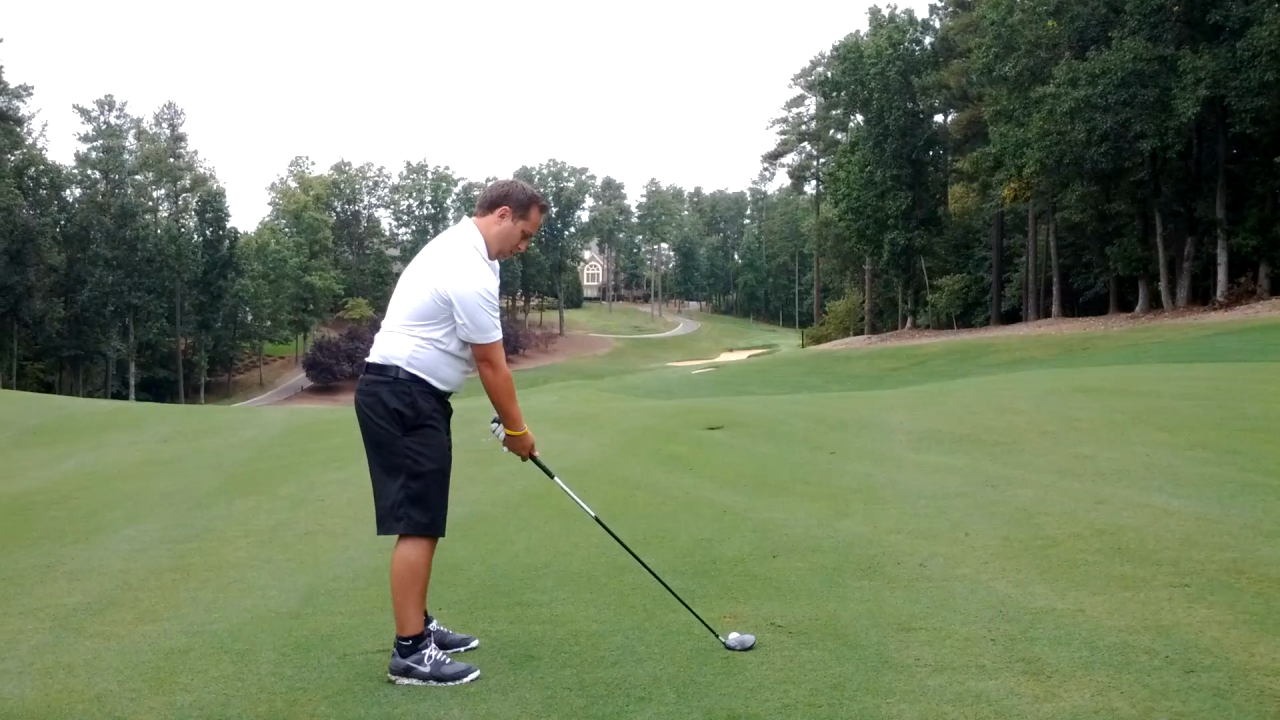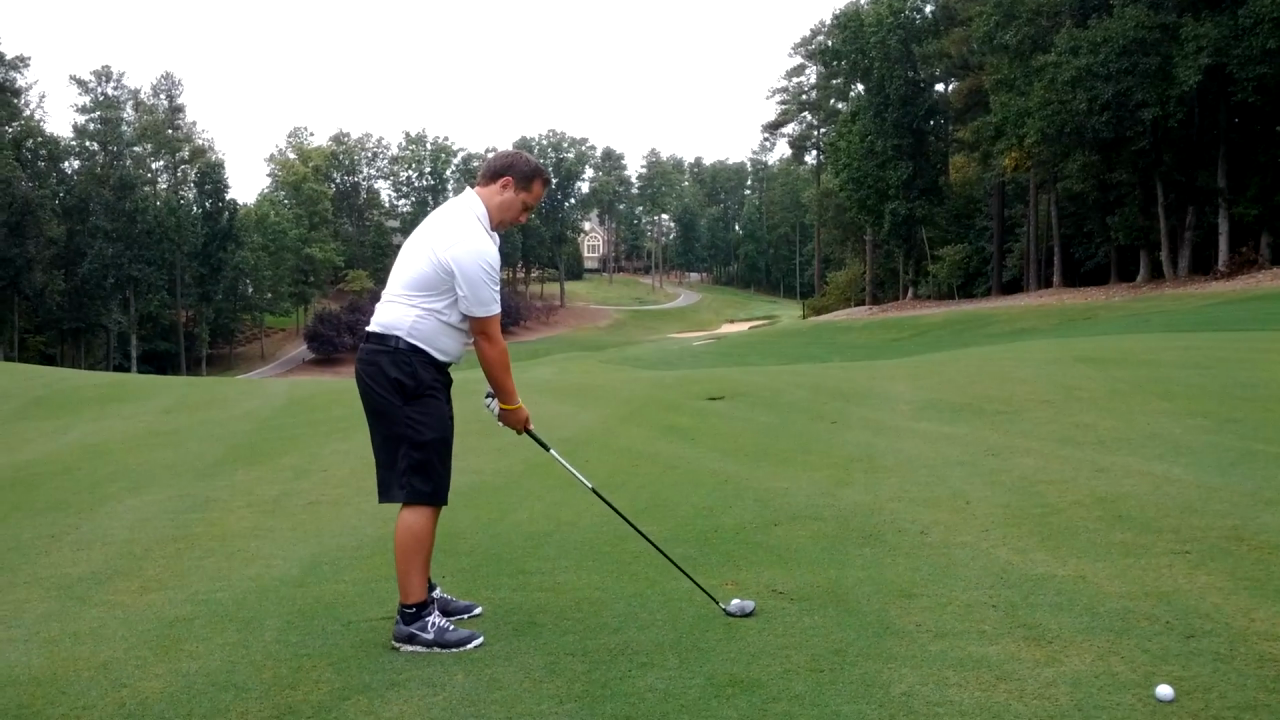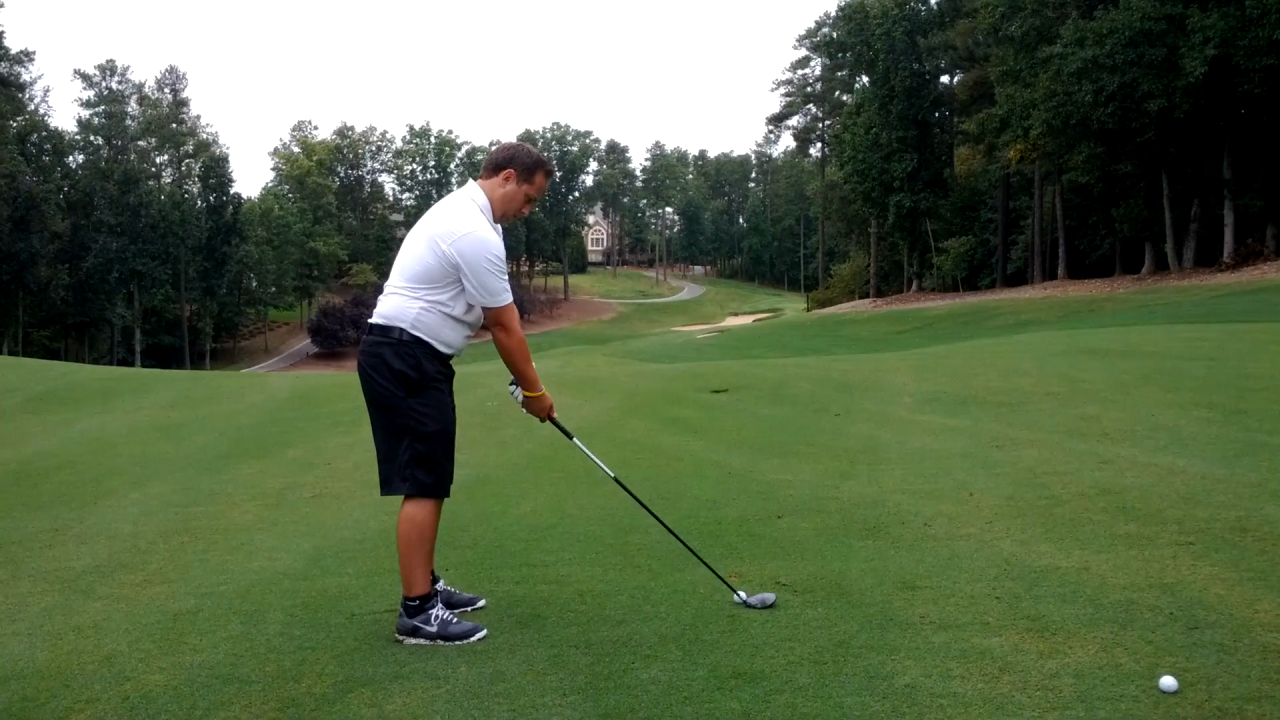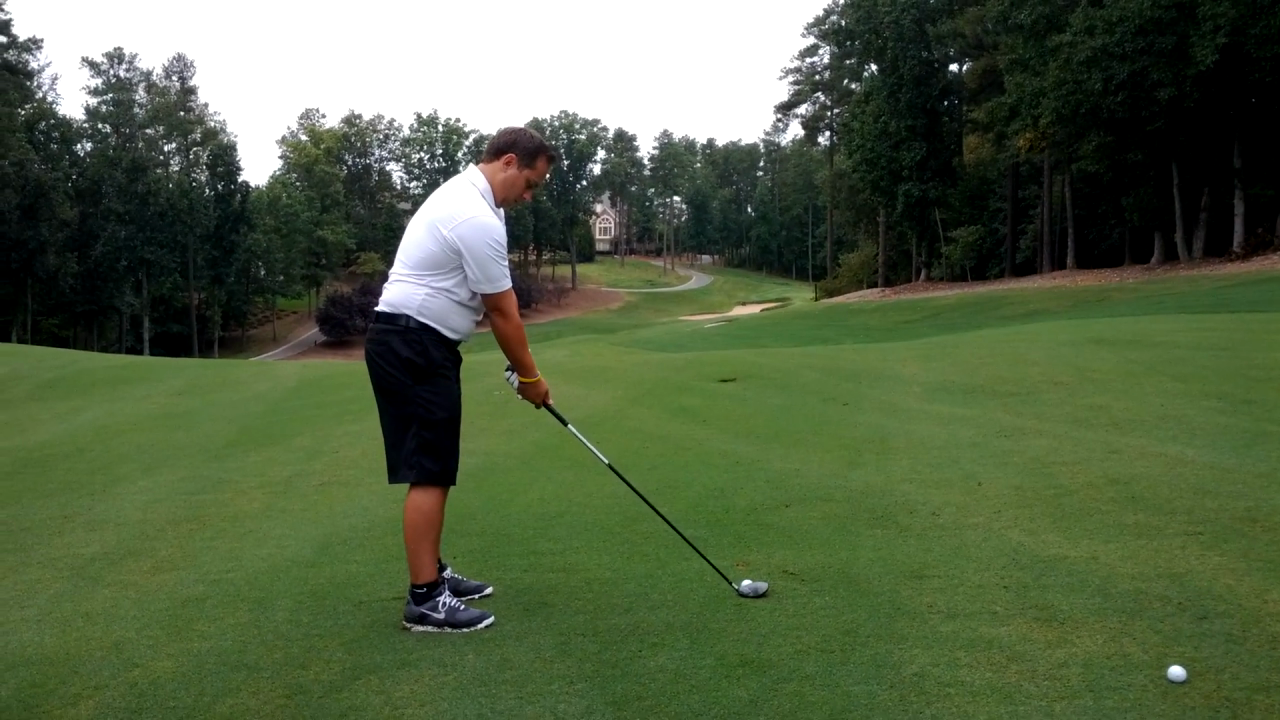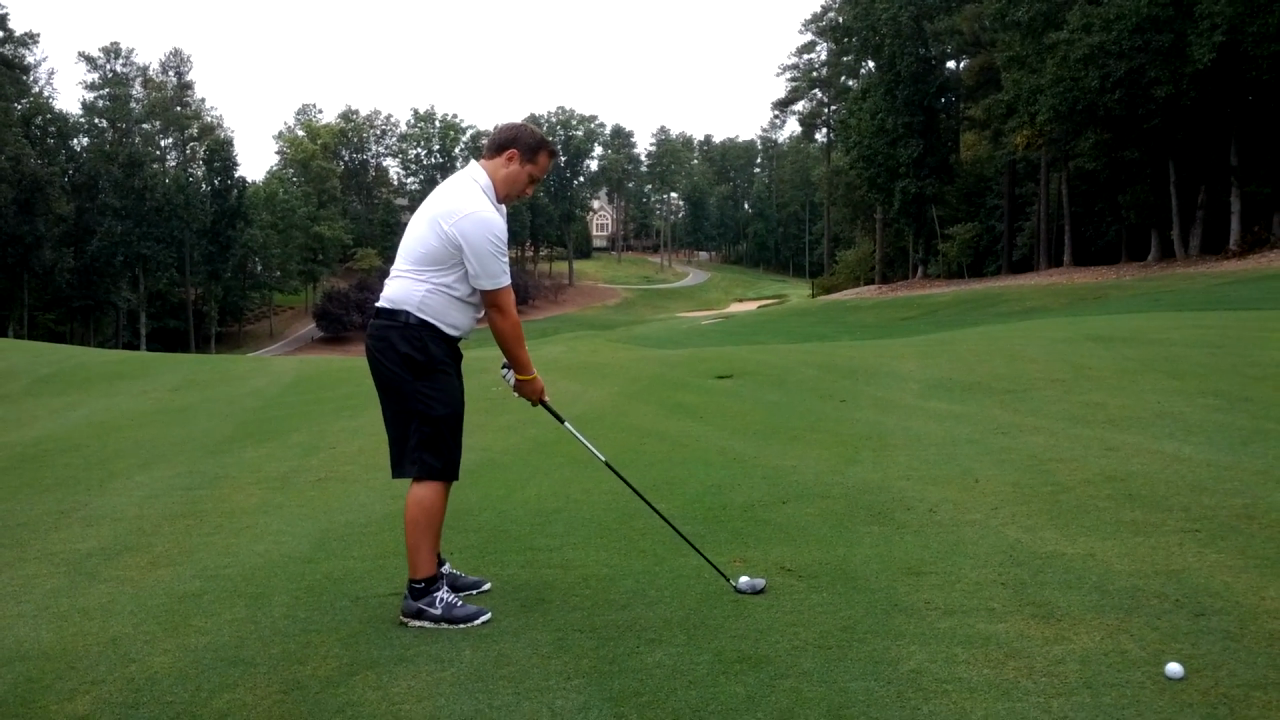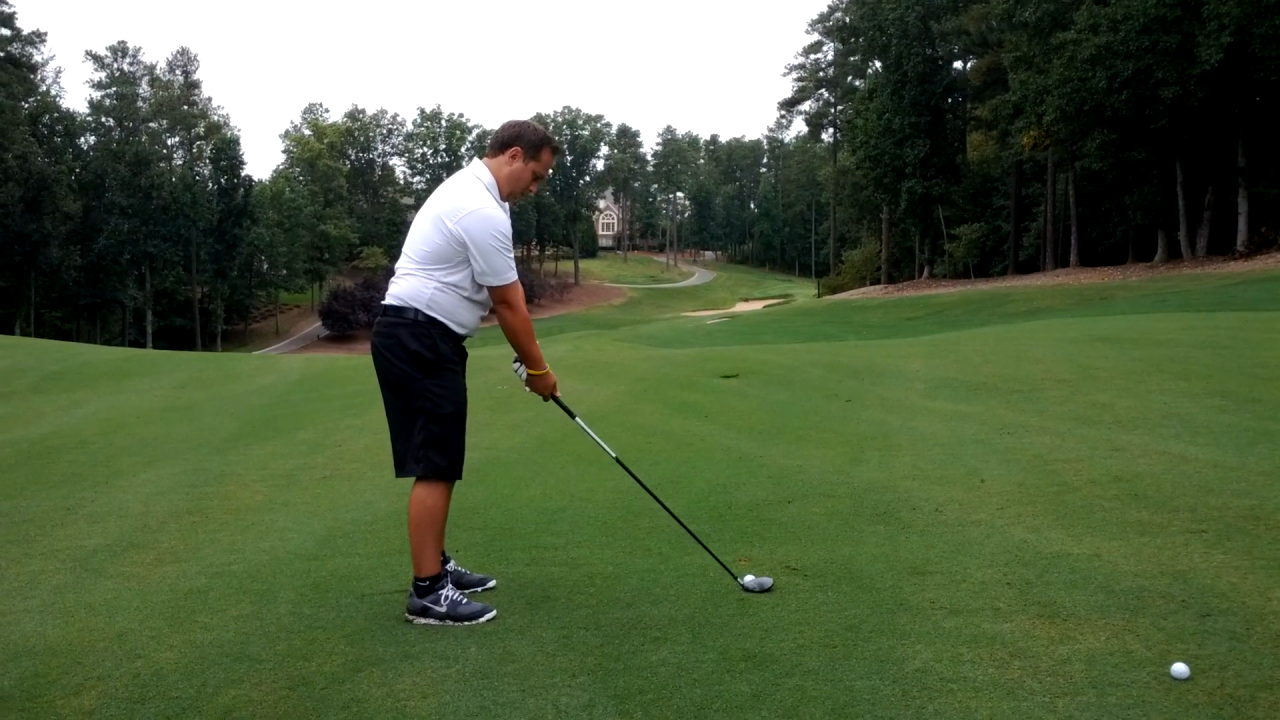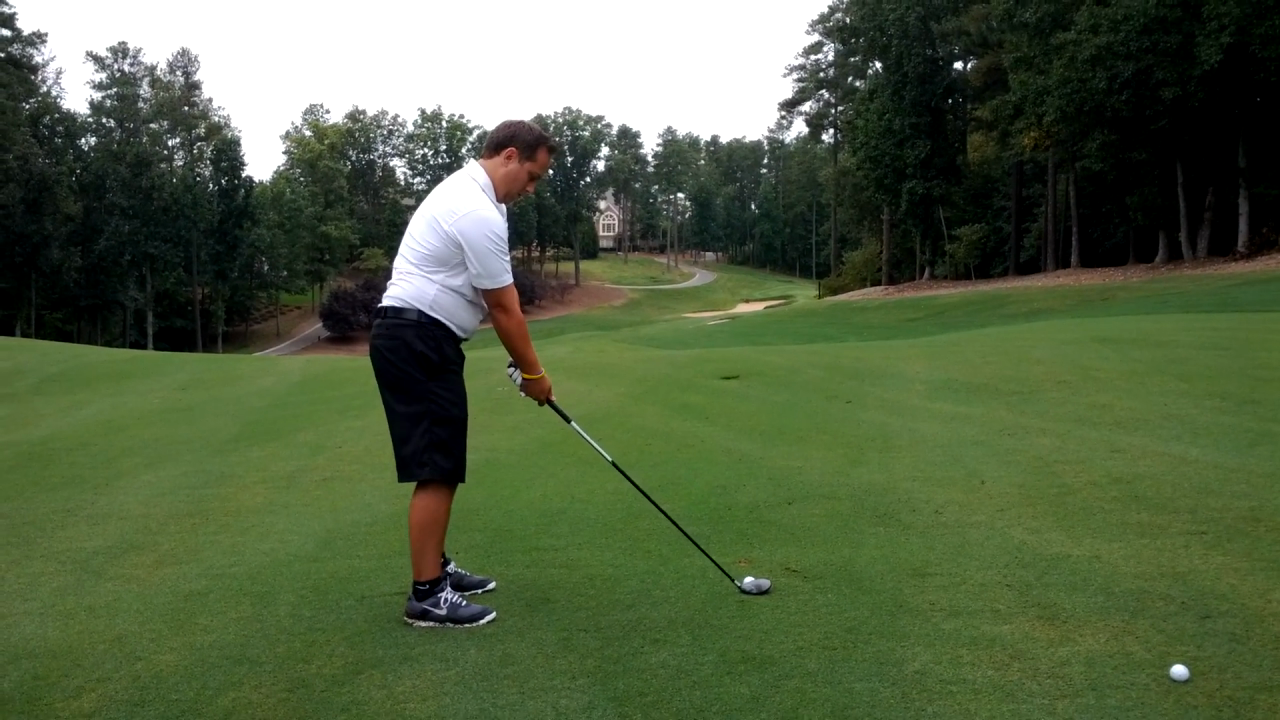
dt=0.7s
person 1, frame 1
left shoulder: (454, 244)
right shoulder: (471, 272)
right elbow: (491, 364)
right wrist: (516, 429)
left hip: (406, 392)
right hip: (402, 397)
left knee: (423, 518)
right knee: (418, 521)
left ankle: (418, 625)
right ankle: (410, 651)
person 1, frame 2
left shoulder: (455, 214)
right shoulder: (474, 245)
right elbow: (488, 338)
right wrist: (511, 404)
left hip: (402, 361)
right hip: (402, 366)
left knee: (425, 486)
right knee: (421, 490)
left ankle: (421, 593)
right ankle: (413, 619)
person 1, frame 3
left shoulder: (460, 208)
right shoulder: (476, 234)
left elbow: (493, 315)
right elbow: (504, 326)
left wrist: (526, 375)
right wrist: (534, 390)
left hip: (404, 353)
right hip: (404, 358)
left knee: (429, 479)
right knee: (423, 482)
left ankle: (424, 585)
right ankle: (416, 612)
person 1, frame 4
left shoulder: (462, 192)
right shoulder: (478, 220)
left elbow: (493, 301)
right elbow: (502, 311)
left wrist: (520, 363)
right wrist: (529, 376)
left hip: (415, 341)
right hip: (413, 345)
left knee: (435, 466)
right knee: (429, 470)
left ankle: (433, 574)
right ankle: (424, 600)
person 1, frame 5
left shoulder: (466, 189)
right shoulder: (479, 215)
left elbow: (494, 299)
right elbow: (500, 308)
right wrist: (525, 373)
left hip: (418, 337)
right hip: (412, 342)
left knee: (437, 462)
right knee: (433, 466)
left ankle: (431, 569)
right ankle: (422, 594)
person 1, frame 6
left shoulder: (468, 187)
right shoulder: (483, 212)
left elbow: (501, 294)
right elbow: (509, 304)
left wrist: (527, 358)
right wrist: (538, 369)
left hip: (422, 336)
right hip: (418, 340)
left knee: (440, 461)
right knee: (434, 466)
left ankle: (435, 566)
right ankle: (427, 592)
person 1, frame 7
left shoulder: (466, 189)
right shoulder: (479, 215)
left elbow: (499, 299)
right elbow: (503, 308)
left wrist: (523, 361)
right wrist: (533, 373)
left hip: (415, 336)
right hip: (417, 341)
left knee: (441, 463)
right knee: (438, 468)
left ankle: (436, 569)
right ankle: (426, 595)
